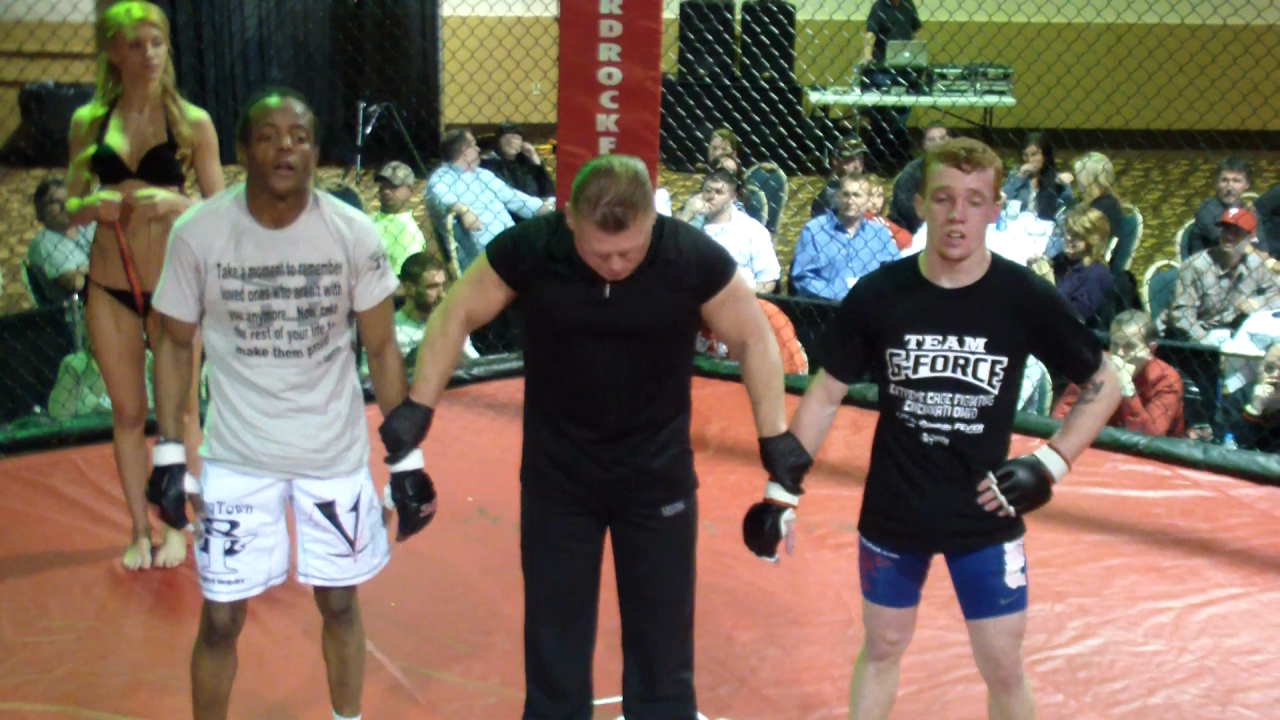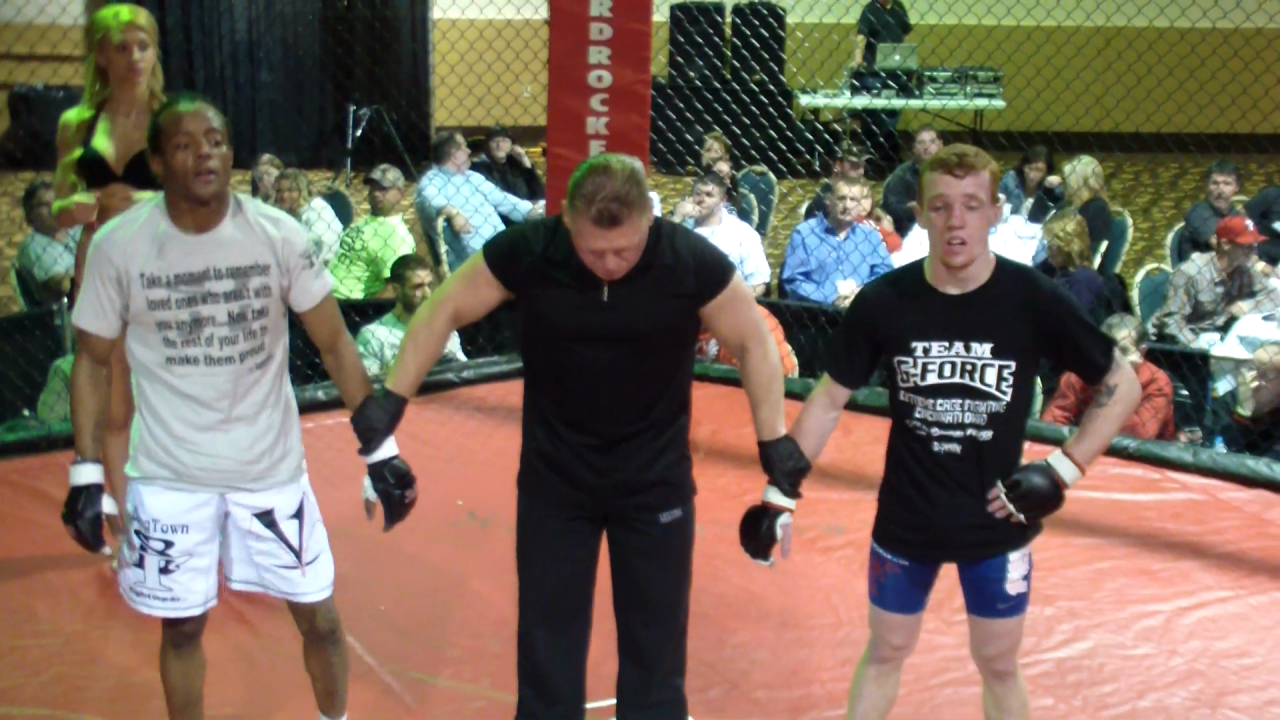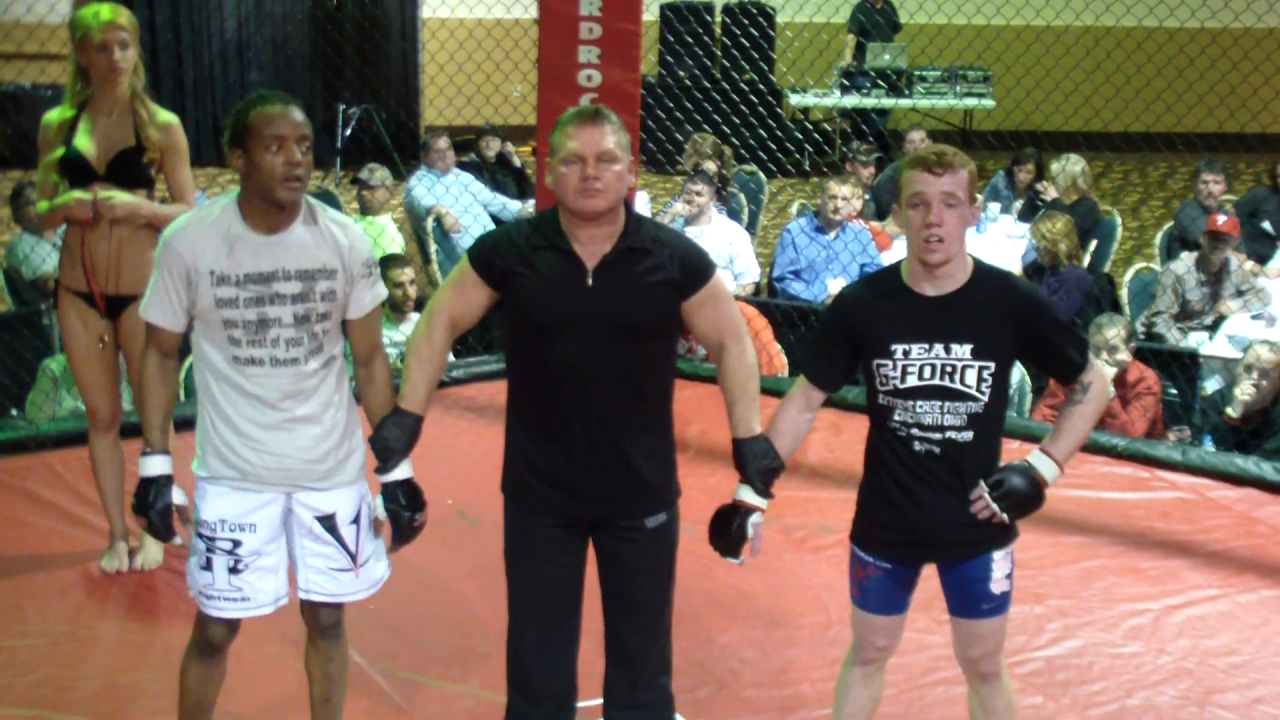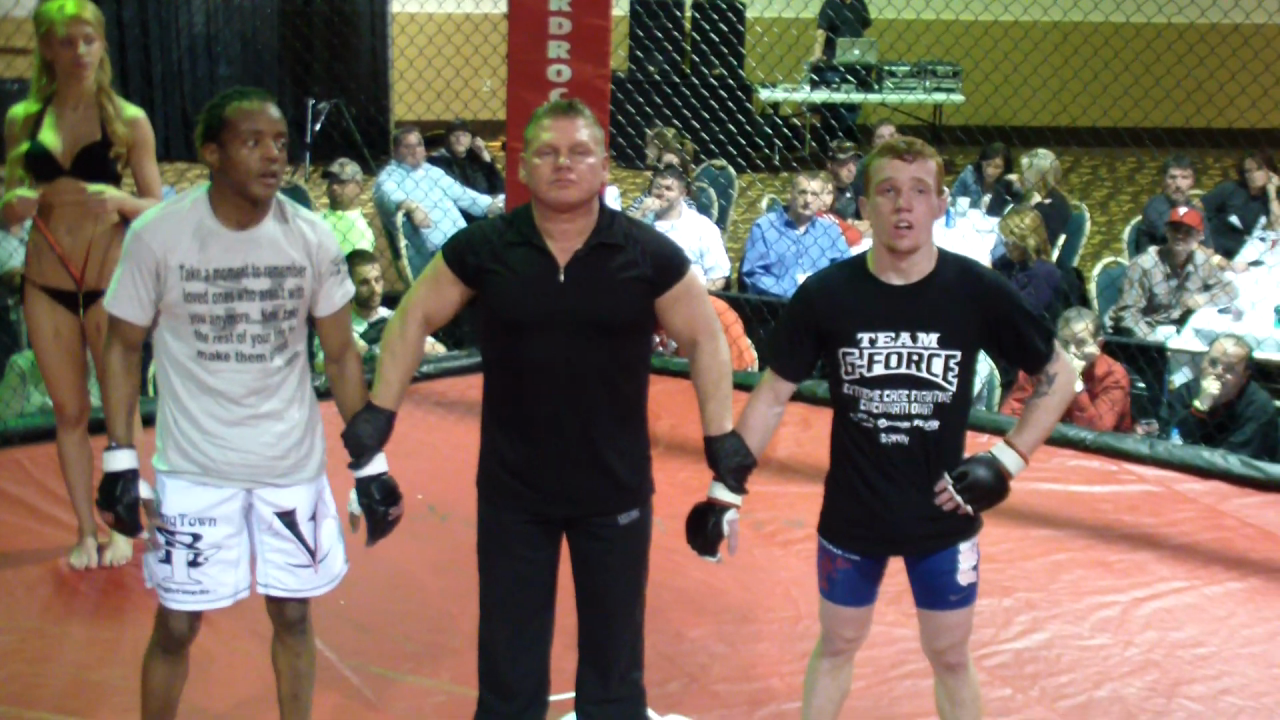
dt=0.7s
person 1, frame 1
left shoulder: (353, 233)
right shoulder: (196, 233)
left elbow: (381, 348)
right elbow: (174, 344)
left wrist: (407, 458)
right wrist: (168, 453)
left hip: (334, 454)
right hip: (236, 457)
left knee: (339, 602)
right knee: (221, 619)
person 1, frame 2
left shoulder: (278, 234)
right shoulder: (117, 245)
left elbow: (335, 344)
right elbow: (94, 361)
left wrist: (380, 447)
right wrist: (86, 473)
left hip: (271, 465)
right hip: (168, 473)
left knee: (318, 616)
right knee: (180, 625)
person 1, frame 3
left shoulder: (345, 240)
right shoulder: (188, 241)
left elbow: (369, 361)
right elbow: (160, 355)
left wrist: (397, 468)
right wrist: (155, 465)
left hip: (332, 468)
right hip: (233, 472)
left knee: (327, 619)
right knee: (214, 630)
person 1, frame 4
left shoulder: (312, 238)
right shoulder: (156, 235)
left elbow: (341, 355)
right elbow: (122, 348)
left wrist: (369, 463)
right wrist: (119, 460)
left hip: (291, 465)
right hip: (193, 468)
left knee: (292, 615)
right knee: (175, 627)
person 2, frame 1
left shoulder: (694, 256)
right shoulder: (527, 248)
left elbow: (754, 339)
right elbow: (454, 316)
left wrist: (774, 438)
right wrist: (417, 408)
left hip: (658, 477)
right hip: (557, 478)
left knee: (661, 639)
right knee: (553, 640)
person 2, frame 2
left shoulder: (692, 261)
right shoulder: (525, 250)
left elbow: (754, 343)
right elbow: (442, 312)
left wrist: (775, 441)
right wrist: (391, 399)
left hip: (657, 482)
right hip: (553, 481)
left knee: (656, 642)
right knee: (548, 643)
person 2, frame 3
left shoulder: (675, 258)
right shoulder: (507, 250)
left elbow: (731, 342)
right elbow: (439, 324)
left wrist: (748, 440)
right wrist: (406, 416)
left hip: (643, 491)
right hip: (538, 492)
left knee: (642, 646)
right knee: (537, 650)
person 2, frame 4
left shoulder: (650, 253)
right shoulder: (481, 248)
left elbow: (705, 340)
right elbow: (413, 320)
left wrist: (721, 439)
right wrist: (379, 413)
left hip: (616, 488)
right hip: (512, 488)
left knee: (613, 644)
right knee: (510, 645)
person 3, frame 1
left shoulder: (1026, 297)
right shoulder: (877, 294)
left elbow: (1103, 383)
right elbow: (826, 395)
left wrist: (1049, 464)
right wrist: (782, 490)
left hip: (986, 516)
right hip: (892, 512)
left knee: (1002, 667)
right knee: (882, 648)
person 3, frame 2
left shoulder: (1033, 299)
right shoulder: (882, 300)
left elbow: (1121, 384)
right elbow: (828, 400)
left wrist: (1062, 470)
right wrist: (780, 494)
left hip: (996, 522)
right hip: (904, 518)
left knee: (998, 664)
right knee: (885, 652)
person 3, frame 3
left shoulder: (1012, 301)
right shoulder: (860, 304)
left elbow: (1092, 385)
right elbow: (805, 401)
left wrist: (1042, 468)
right wrist: (754, 493)
left hip: (976, 523)
right hip: (884, 520)
left knee: (983, 665)
right knee: (869, 653)
person 3, frame 4
left shoulder: (977, 290)
right shoulder: (825, 294)
left elbow: (1058, 375)
right elbow: (772, 395)
left wrist: (1006, 460)
right wrist: (727, 489)
left hip: (943, 516)
right hip: (851, 513)
left knee: (949, 657)
right knee: (837, 644)
person 4, frame 1
left shoulder: (192, 121)
right shoulder: (87, 121)
right elbow: (71, 206)
left wrist: (173, 203)
right wrist: (92, 205)
right hip: (109, 284)
left knee: (180, 411)
right knee: (127, 413)
left ankle: (177, 526)
right ankle: (139, 531)
person 4, frame 2
right shoulder: (75, 124)
right elbow: (58, 210)
left wrist: (155, 204)
right wrist: (71, 209)
right knee: (112, 415)
right ankle: (123, 526)
person 4, frame 3
left shoulder: (162, 124)
right shoulder: (57, 124)
left elbow: (188, 212)
right elbow: (41, 214)
left wrist: (135, 205)
right wrist: (64, 206)
left hip: (144, 287)
right hip: (79, 288)
right knee: (101, 417)
left ankle: (152, 530)
right ankle: (115, 534)
person 4, frame 4
left shoulder: (128, 119)
left elbow: (157, 207)
left wrist: (118, 199)
left hip: (111, 280)
right knee: (69, 413)
left ankle: (120, 525)
right ankle: (84, 529)
